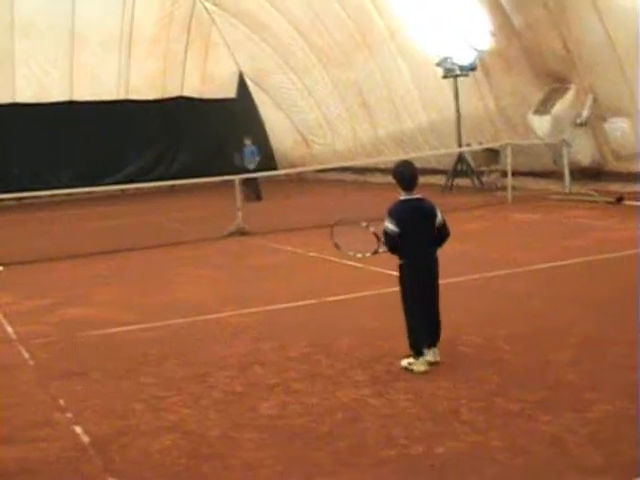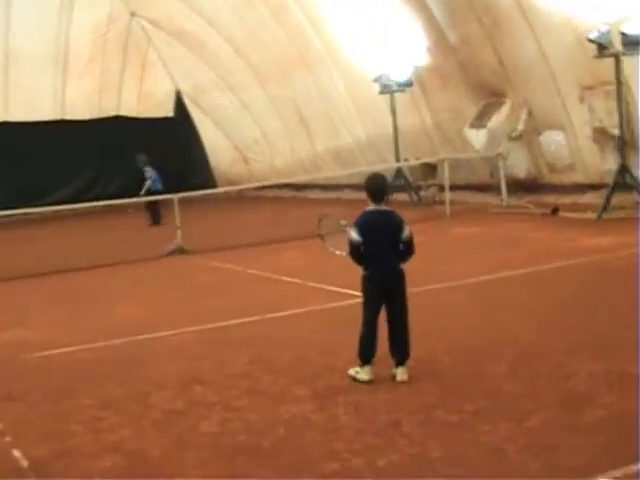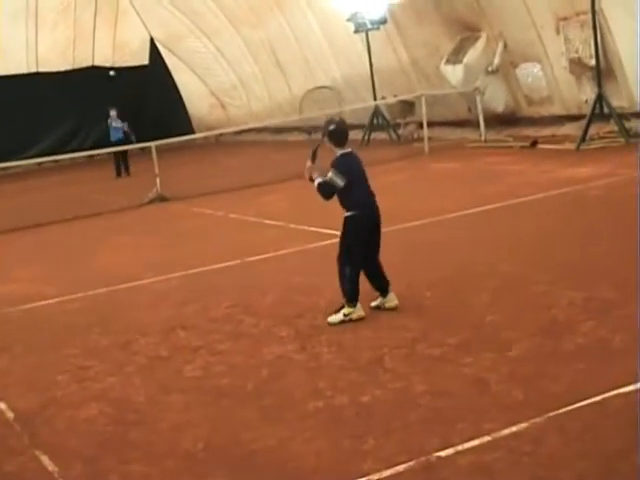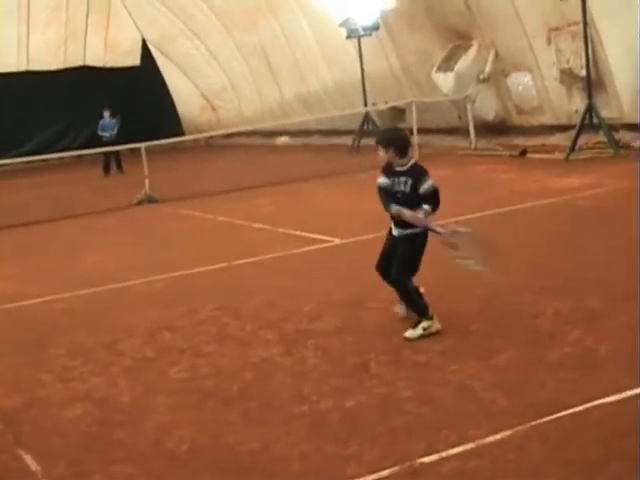
dt=1s
person 1, frame 1
left shoulder: (395, 211)
right shoulder: (429, 206)
left elbow: (391, 243)
right elbow: (443, 233)
left wrist: (402, 251)
left hip: (410, 266)
right hip: (430, 263)
left knee: (413, 310)
right knee: (431, 306)
left ankle: (419, 358)
right ankle: (432, 349)
person 1, frame 2
left shoulder: (362, 221)
right shoulder: (397, 220)
left elbow: (355, 252)
right elbow: (409, 249)
left hip: (372, 277)
right hip: (394, 276)
left knee: (369, 321)
right knee: (398, 321)
left ankle: (365, 367)
right ankle: (401, 367)
person 1, frame 3
left shoulder: (340, 163)
right shoulder: (352, 159)
left elbow: (327, 192)
left wrist: (315, 176)
right wrist: (318, 177)
left hip: (357, 216)
right hip: (371, 212)
left knee: (347, 260)
right knee: (368, 257)
left ankle: (352, 307)
right ankle: (386, 295)
person 1, frame 4
left shoulder: (419, 173)
right shoulder: (387, 170)
left elbow: (433, 200)
right elbow: (385, 196)
left wrist: (420, 214)
right wrist: (402, 212)
left hip: (413, 234)
right hip: (396, 230)
left knee: (400, 278)
right knee: (384, 268)
left ankle: (428, 320)
right ankle: (411, 295)
